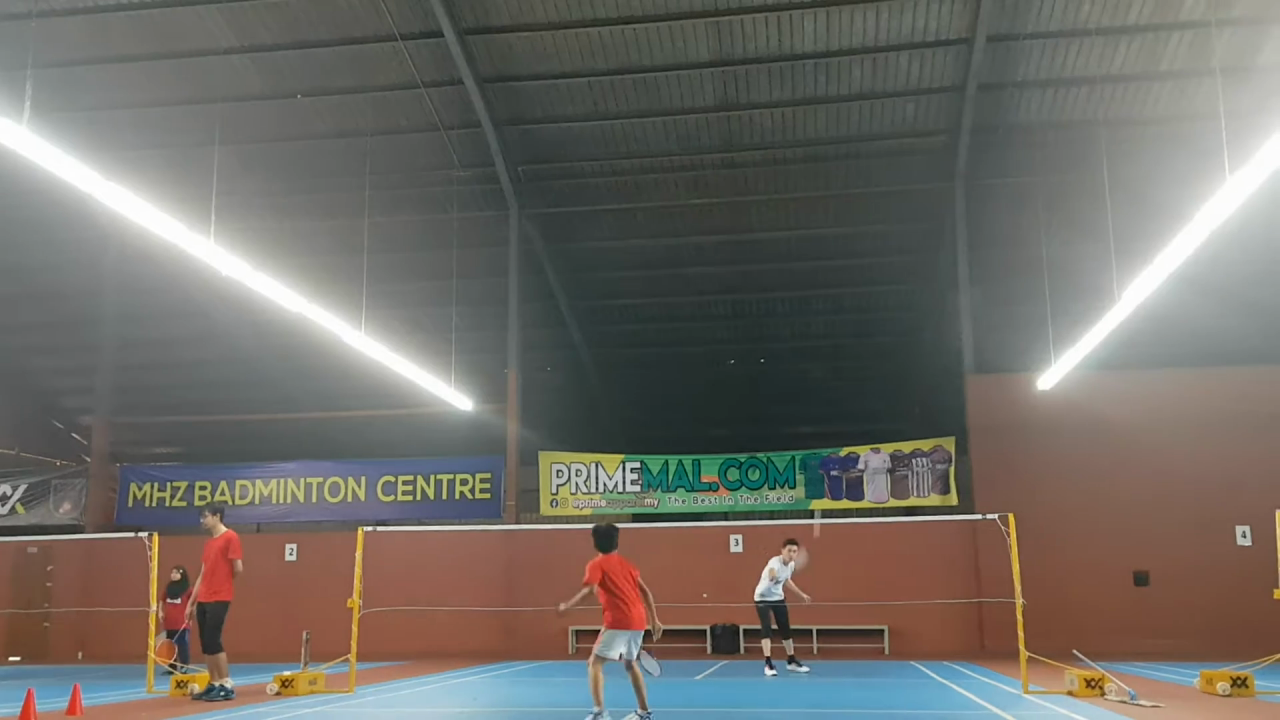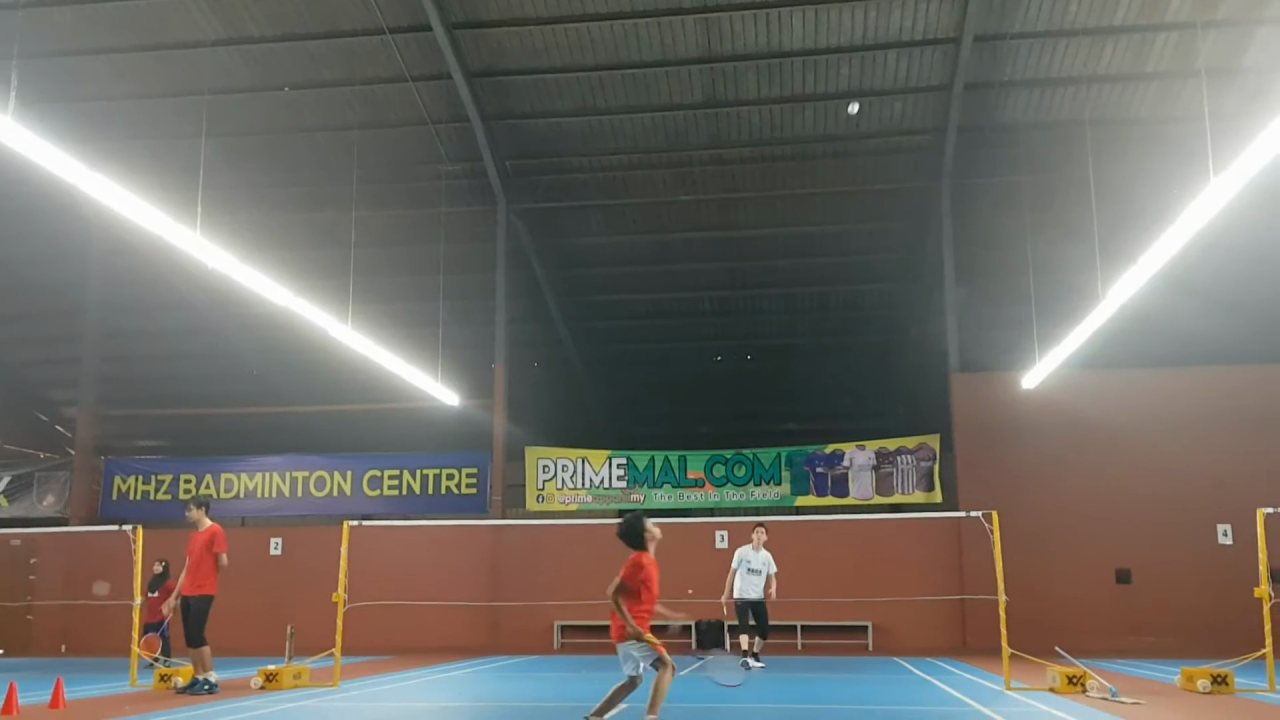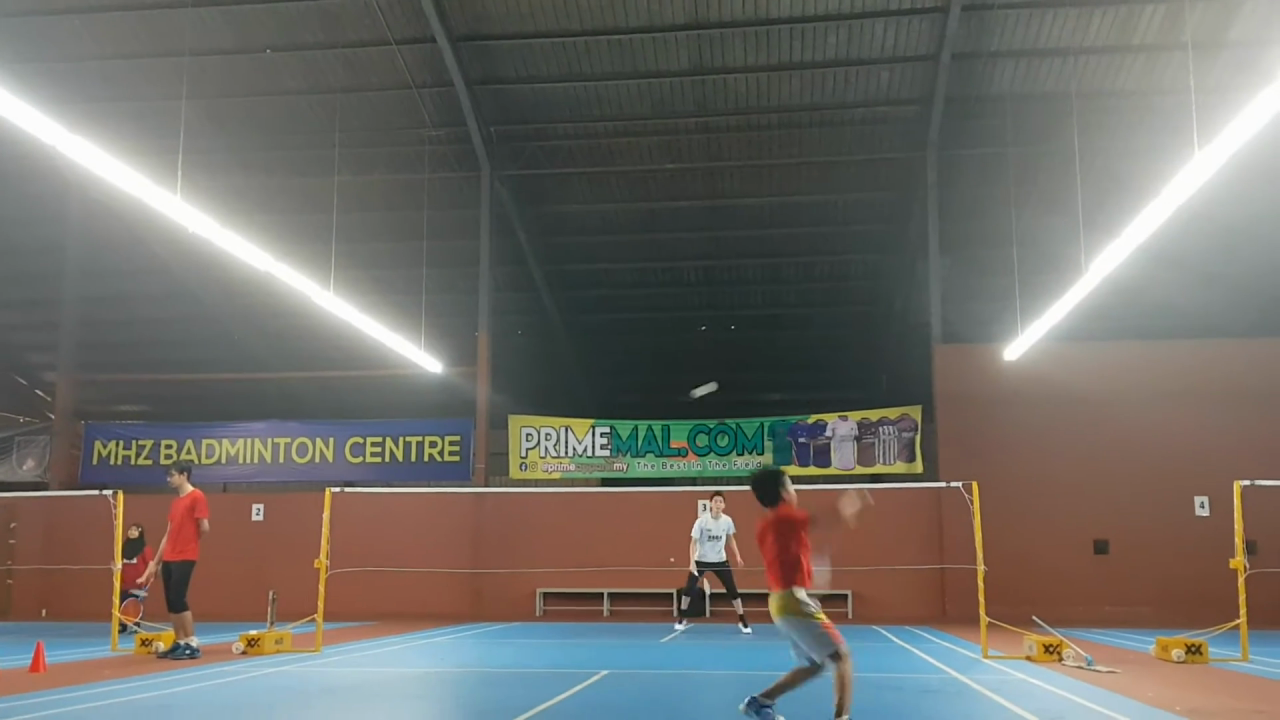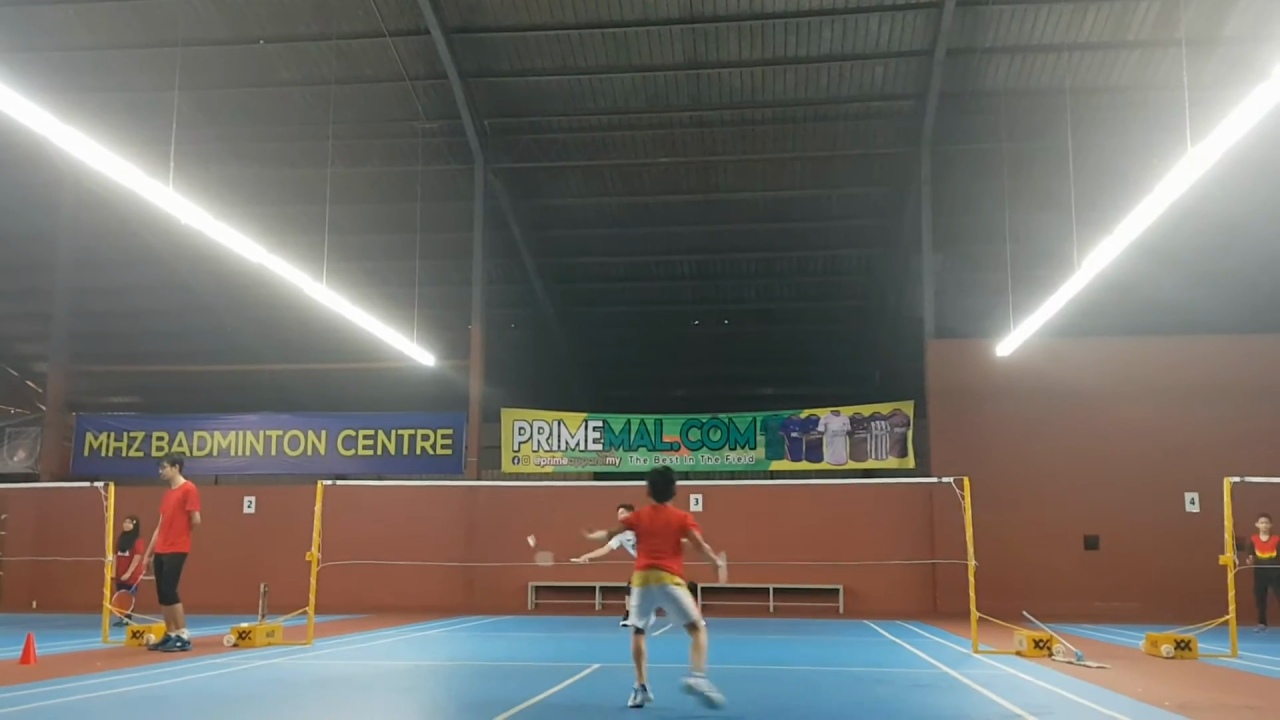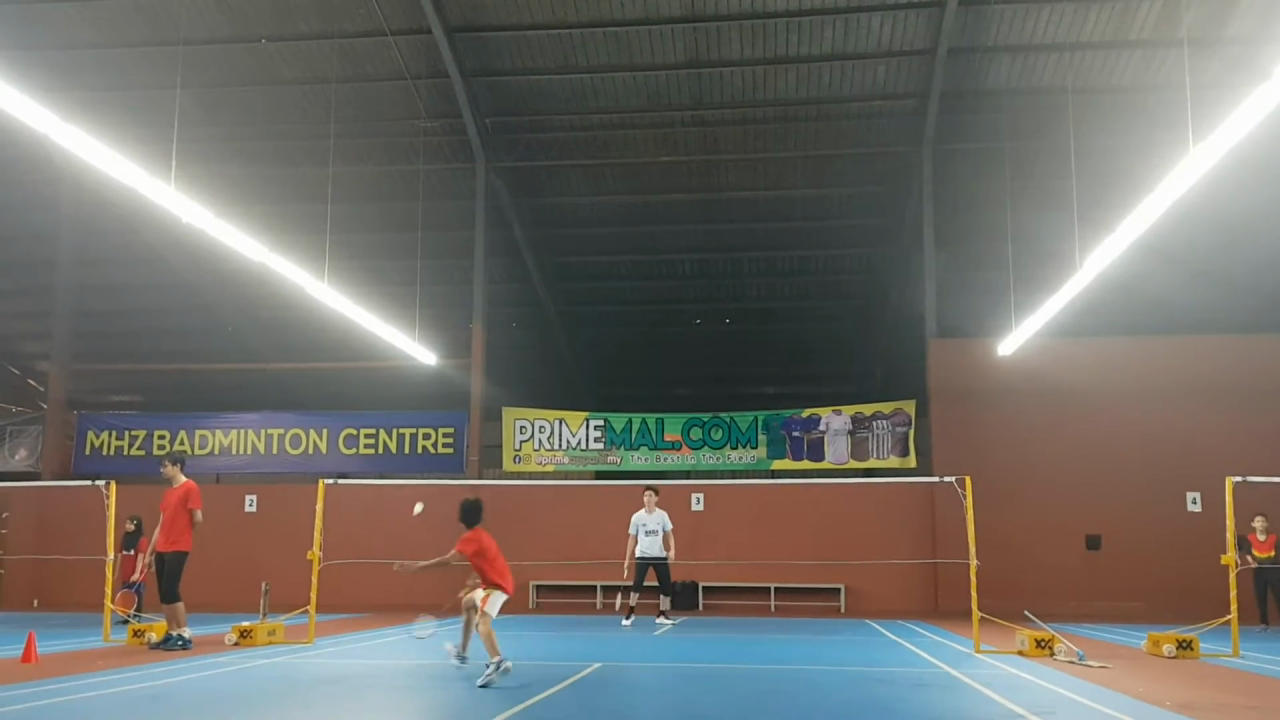
dt=0.7s
person 1, frame 1
left shoulder: (595, 564)
right shoulder: (627, 564)
left elbow: (589, 589)
right elbow: (646, 593)
left wrist: (567, 606)
right wrist: (654, 620)
left hip: (617, 622)
right hip: (637, 622)
left knee: (595, 663)
right knee: (630, 664)
person 1, frame 2
left shoulder: (646, 562)
right shoulder: (640, 563)
right elbow: (613, 593)
left wrist: (669, 614)
right wrist: (631, 625)
left hip: (631, 631)
right hip: (631, 632)
left knee: (633, 681)
right knee: (666, 667)
person 1, frame 3
left shoulder: (765, 525)
right shoulder: (785, 517)
right elbow: (824, 520)
right wrist: (852, 502)
left hip: (782, 600)
right hip: (793, 601)
left knee: (816, 665)
right knee: (841, 657)
person 1, frame 4
left shoulder: (640, 515)
right shoulder: (683, 518)
left elbow: (611, 532)
right elbow: (701, 545)
right wrist: (719, 563)
left hip: (642, 580)
right hip: (668, 582)
left knee: (638, 633)
right knee: (698, 630)
left ankle: (641, 688)
right ankle: (697, 678)
person 1, frame 5
left shoulder: (471, 538)
right shoulder: (481, 535)
left elbow: (450, 558)
left wrist: (417, 565)
right wrist: (477, 579)
left hip: (496, 586)
right hip: (493, 583)
left knee: (483, 622)
right knee: (468, 608)
left ankle: (498, 662)
right ankle: (462, 652)
person 2, frame 1
left shoulder: (230, 537)
right shoulder: (209, 543)
left elbow: (238, 568)
right elbow: (202, 575)
left wrist: (222, 582)
right wrist: (192, 602)
left hip: (219, 599)
right hip: (203, 600)
left knee: (213, 641)
right knee: (206, 643)
left ankle: (227, 686)
right ankle: (214, 684)
person 2, frame 2
left shoulder: (215, 531)
right shoulder: (194, 536)
left elbow: (223, 562)
right elbow: (187, 569)
left wrist: (208, 576)
right wrist: (174, 596)
left hip: (203, 593)
right hip: (187, 593)
left knee: (197, 635)
right knee: (190, 637)
left ankle: (211, 680)
right ankle: (198, 678)
person 2, frame 3
left shoulder: (197, 496)
right shoulder: (175, 502)
left elbow: (204, 527)
right elbow: (168, 534)
left wrist: (189, 542)
right wrist: (155, 561)
left hip: (184, 558)
right hip: (168, 559)
left knee: (178, 600)
right knee: (171, 601)
left ankle: (192, 644)
right ankle: (179, 642)
person 2, frame 4
left shoulder: (188, 489)
right shoulder: (168, 494)
left elbow: (197, 520)
right elbow: (160, 526)
left wrist: (181, 534)
right wrist: (148, 552)
left hip: (177, 550)
right hip: (162, 551)
left knee: (170, 592)
right knee: (163, 593)
left ankle: (183, 636)
right ankle: (171, 635)
person 2, frame 5
left shoulder: (190, 487)
right shoulder: (168, 492)
left elbow: (198, 518)
right elbow: (161, 525)
left wrist: (182, 533)
right wrist: (149, 552)
left hip: (178, 548)
right hip: (161, 549)
left knee: (171, 590)
right knee: (164, 593)
left ankle: (184, 635)
right ankle: (171, 633)
